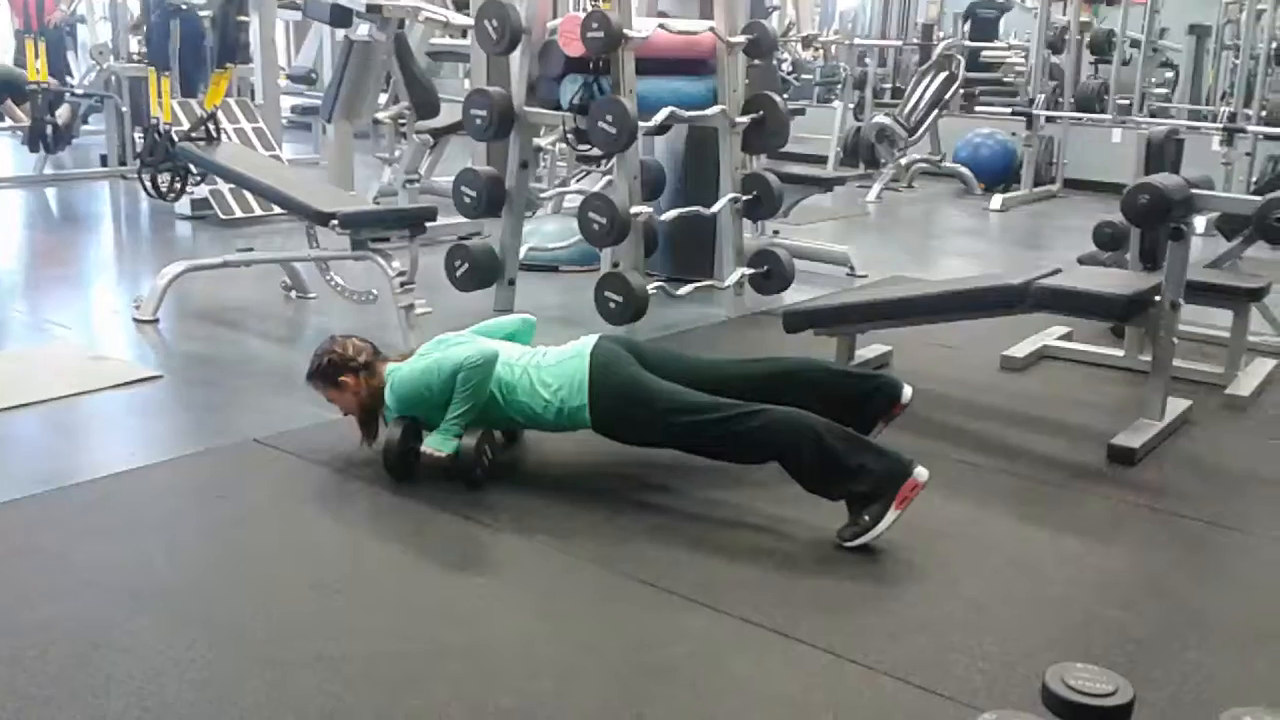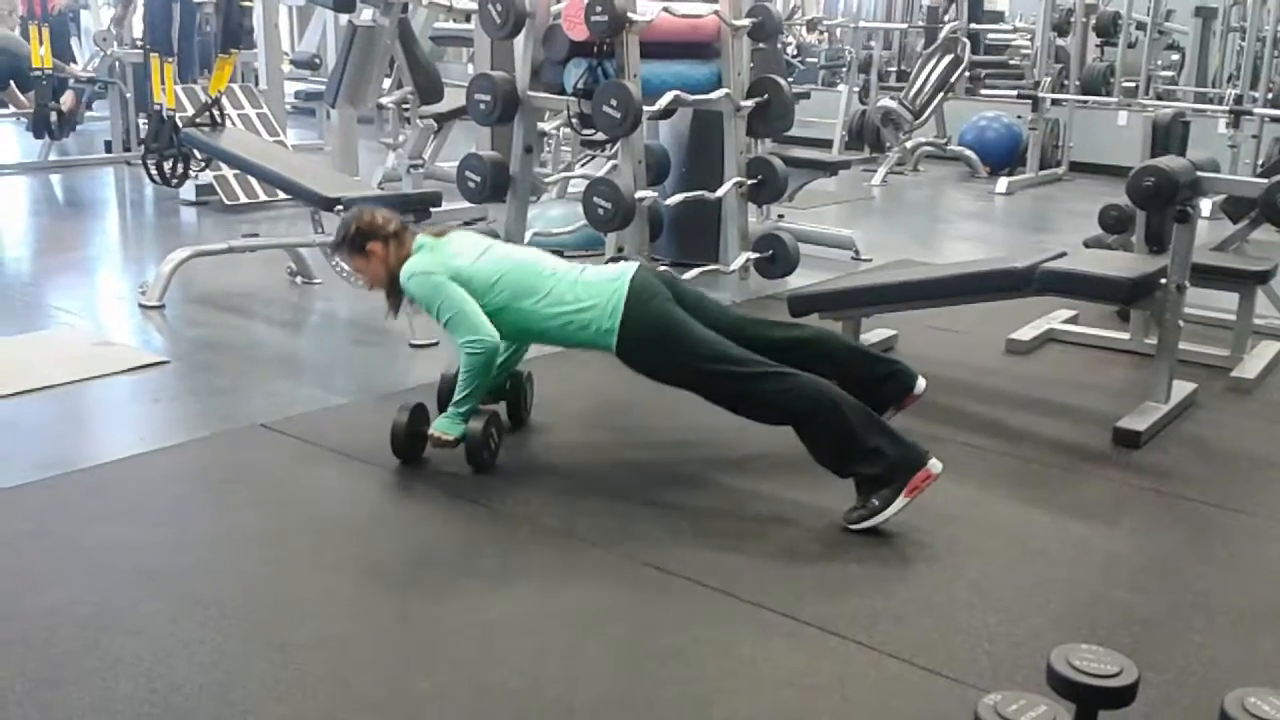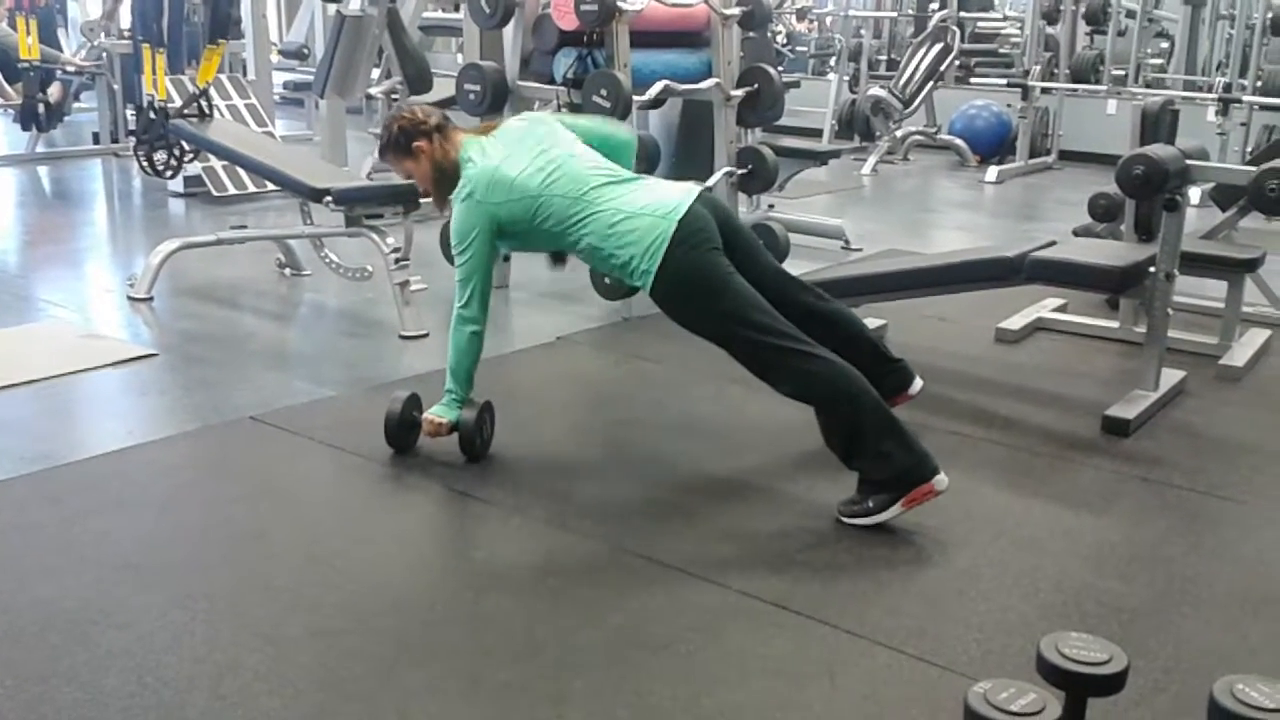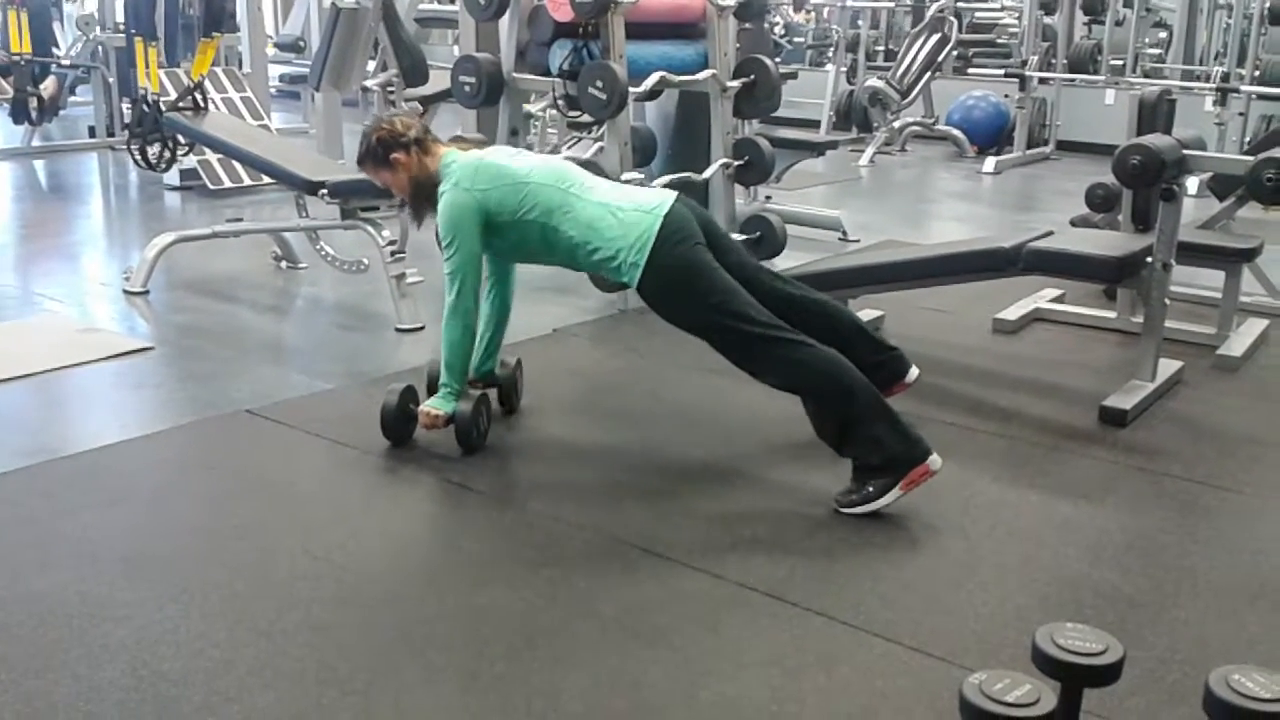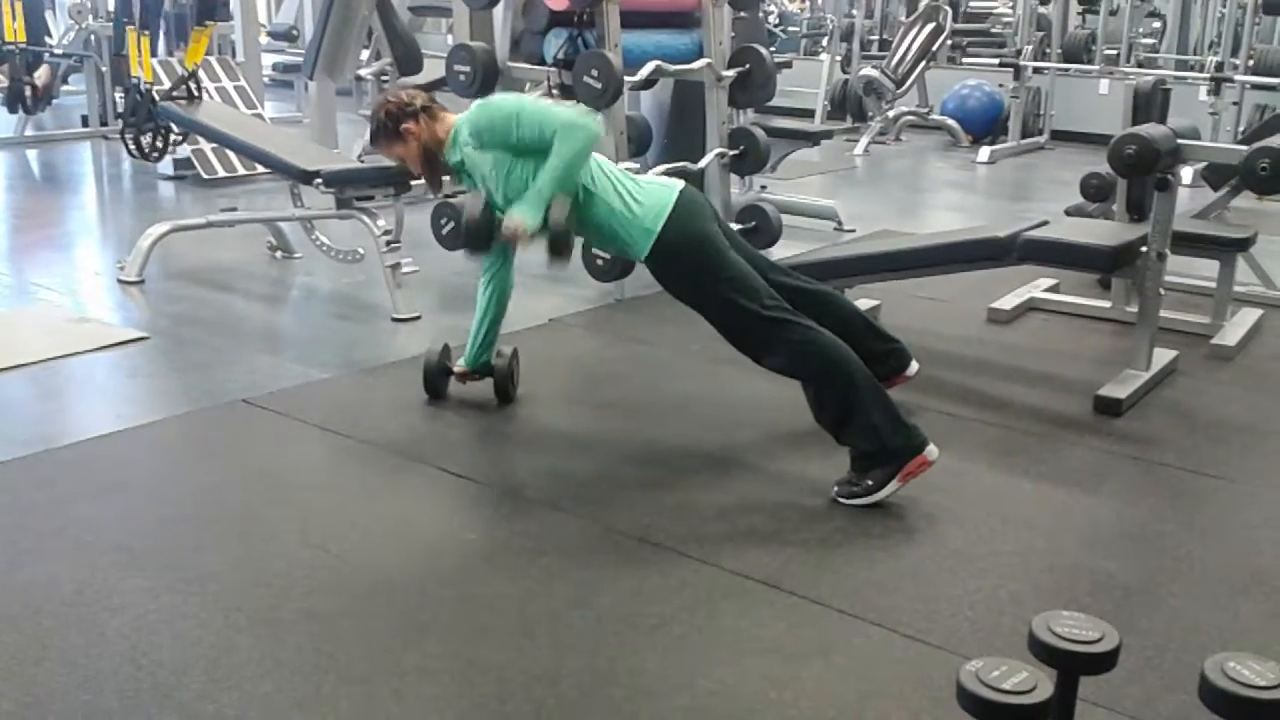
dt=1s
person 1, frame 1
left shoulder: (402, 389)
right shoulder: (426, 354)
left elbow: (481, 357)
right elbow: (521, 321)
left wrist: (449, 431)
left hip: (595, 392)
right hip: (598, 353)
left knee: (732, 423)
right knee: (738, 380)
left ankle: (882, 477)
right ankle: (876, 394)
person 1, frame 2
left shoulder: (420, 272)
right shoulder: (452, 240)
left elbow: (481, 344)
left wrist: (457, 417)
right wrist: (493, 383)
left hip: (625, 321)
right hip: (633, 282)
left knee: (760, 382)
right knee: (765, 338)
left ankle: (895, 467)
right ankle: (891, 383)
person 1, frame 3
left shoulder: (473, 200)
right shoulder: (523, 124)
left elbow: (470, 308)
right elbow: (622, 138)
left wrist: (453, 404)
left hip: (663, 257)
right hip: (692, 207)
left knee: (786, 353)
right knee: (793, 299)
left ankle: (903, 476)
right ankle: (890, 381)
person 1, frame 4
left shoulder: (457, 197)
right shoulder: (485, 163)
left elbow: (461, 300)
right elbow: (499, 275)
left wrist: (449, 393)
right wrist: (485, 365)
left hip: (653, 254)
right hip: (669, 212)
left knee: (772, 345)
right knee: (778, 296)
left ankle: (896, 457)
right ankle: (886, 368)
person 1, frame 5
left shoulder: (481, 122)
right shoulder: (473, 166)
left elbow: (582, 124)
right elbow: (498, 260)
left wrist: (533, 208)
right wrist: (476, 356)
left hip: (664, 227)
right hip: (670, 212)
left knee: (777, 329)
right knee: (783, 289)
left ankle: (894, 449)
right ankle: (887, 361)
